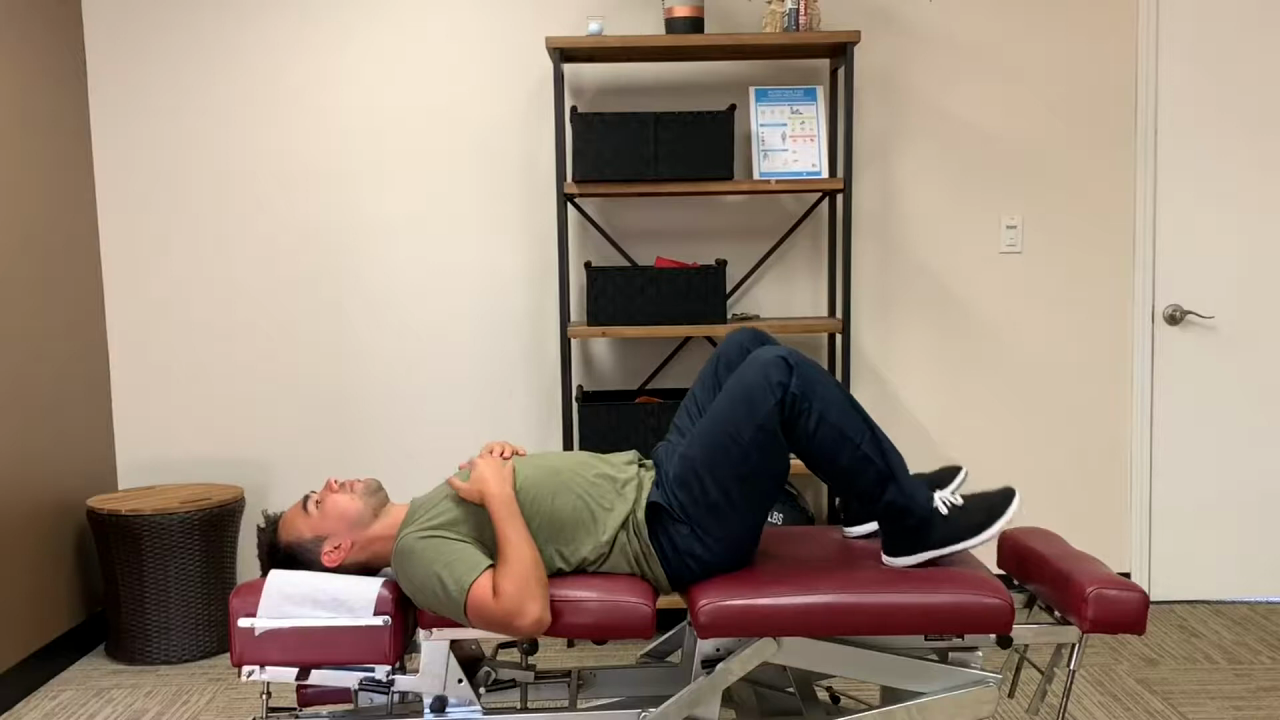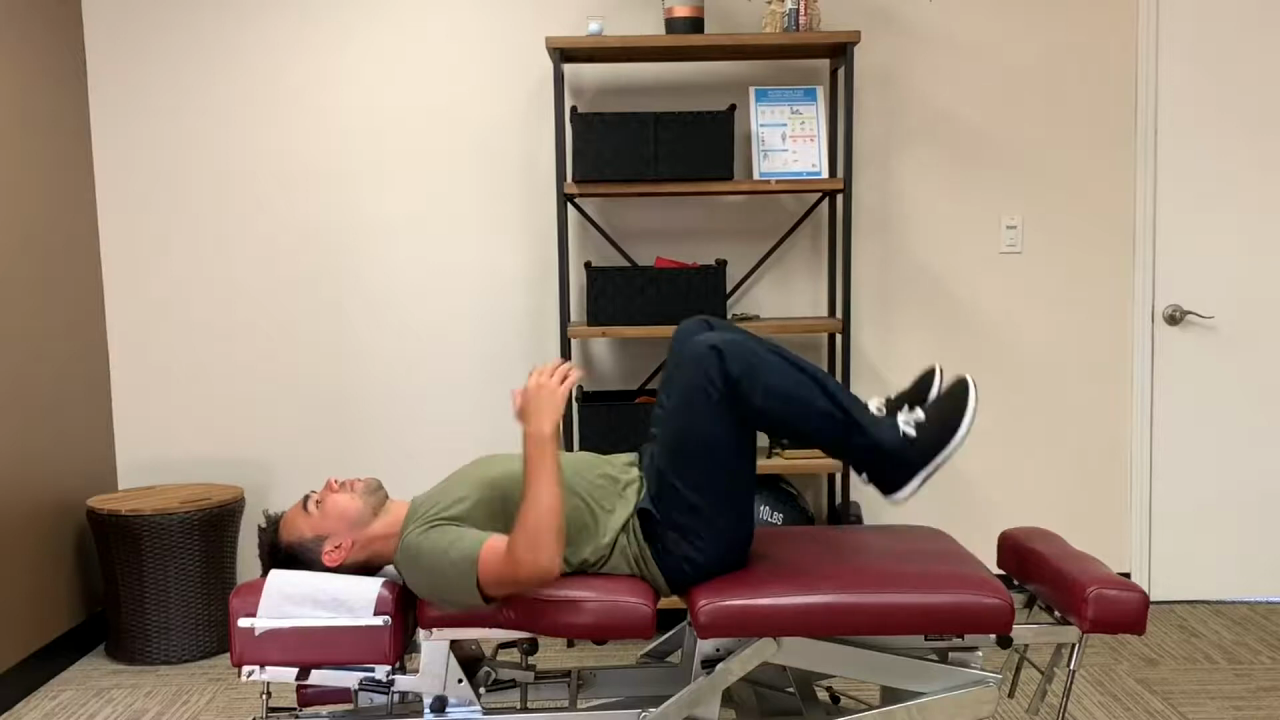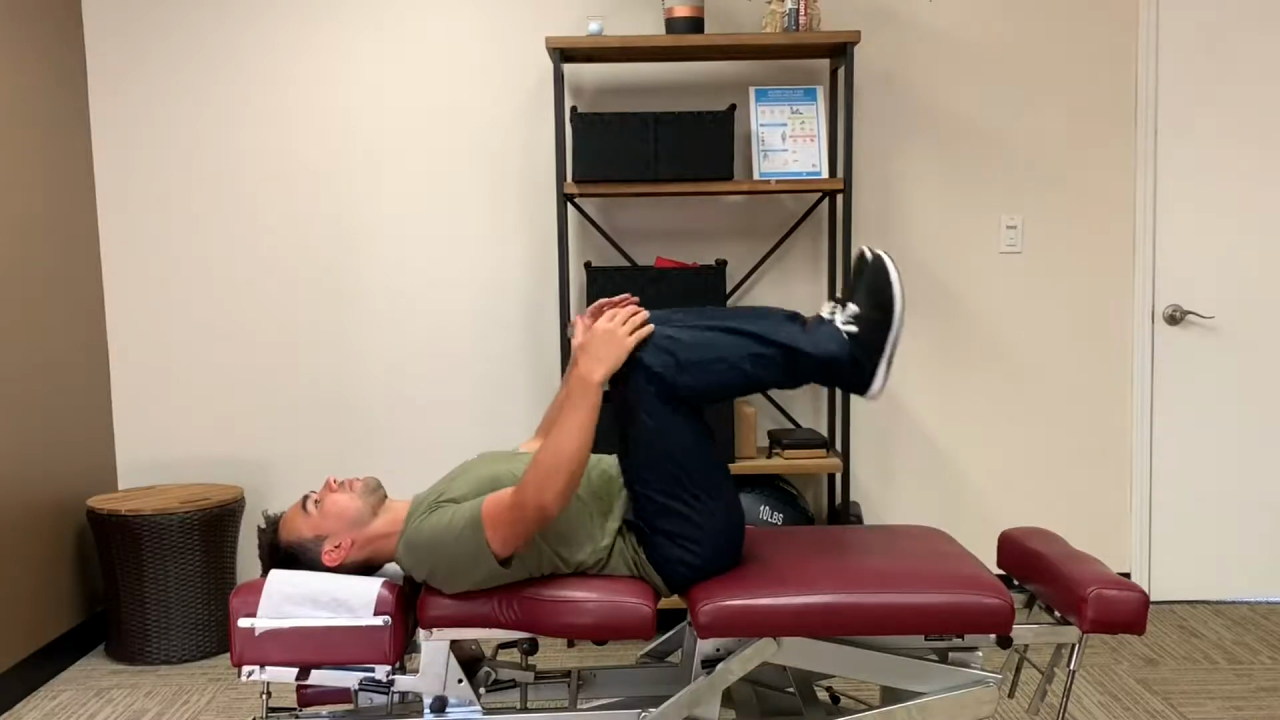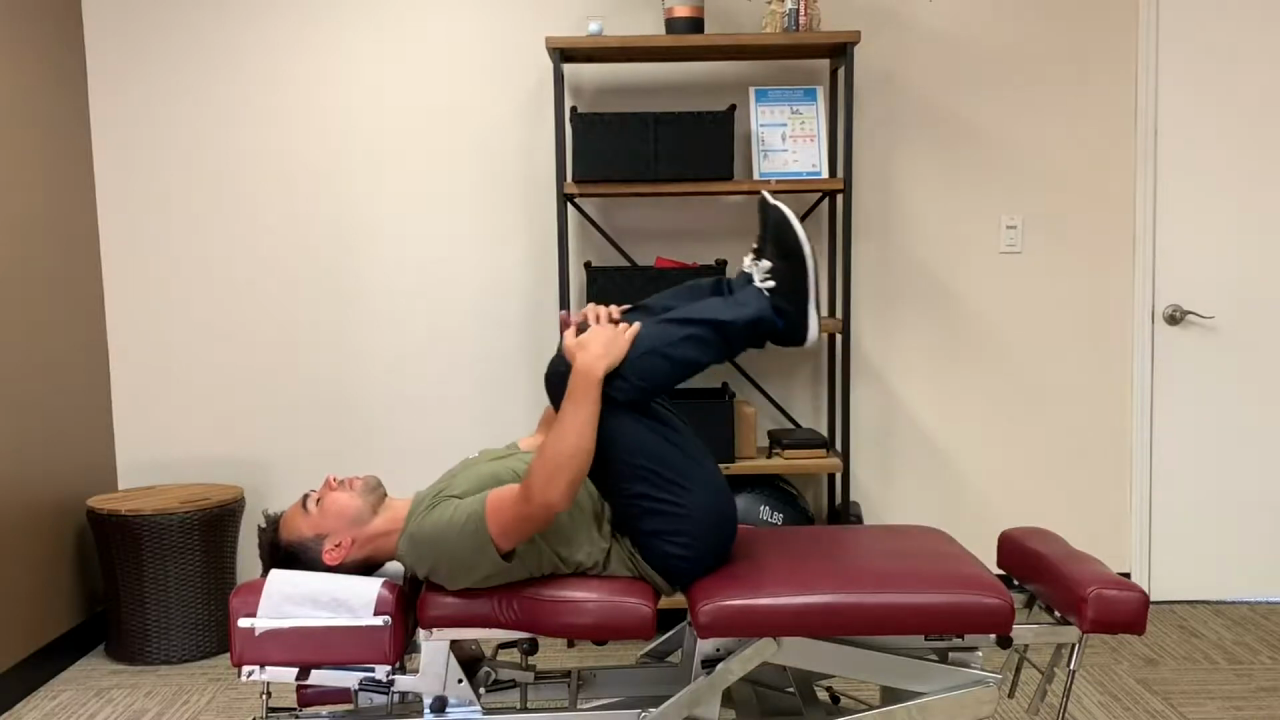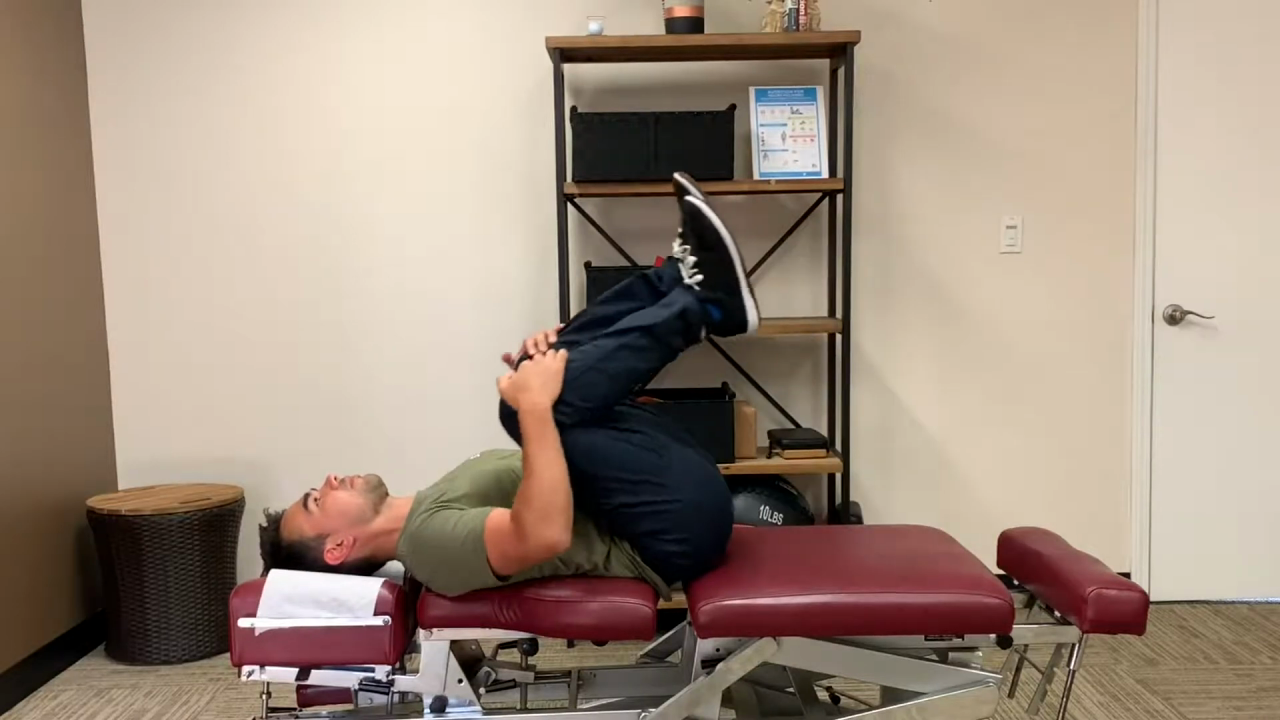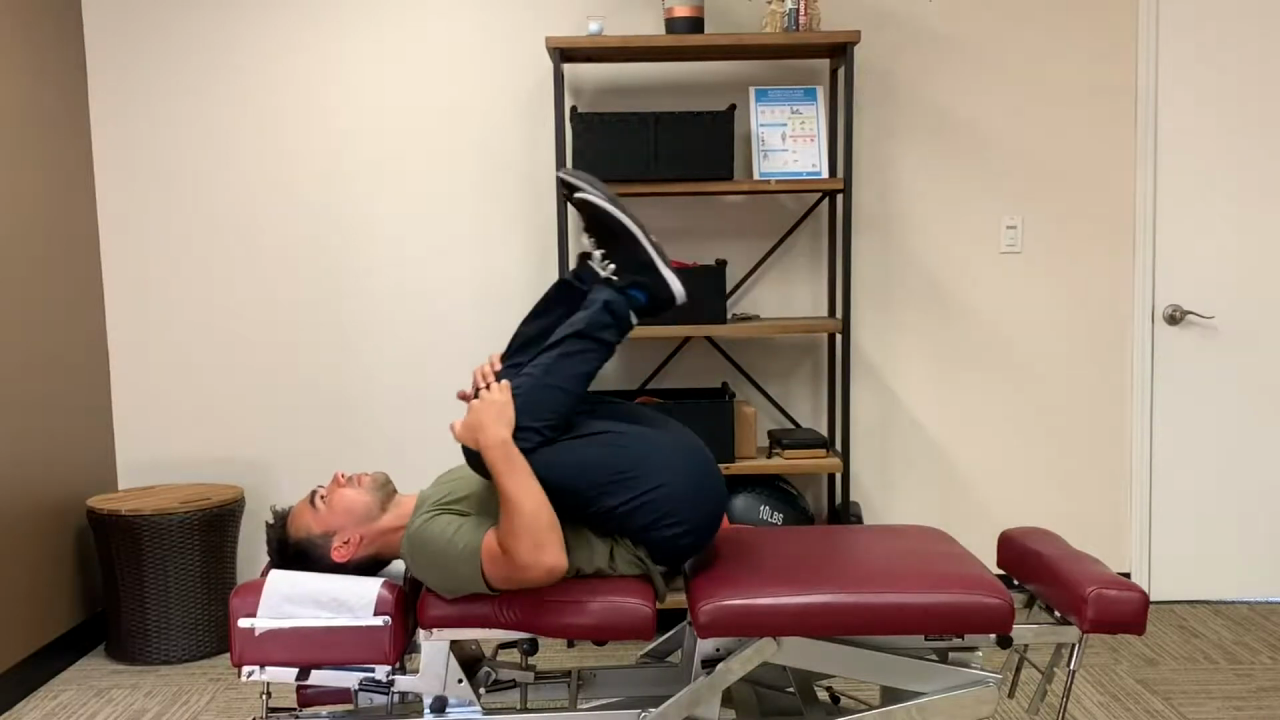
dt=0.3s
person 1, frame 1
left shoulder: (431, 513)
right shoulder: (419, 555)
right elbow: (526, 612)
left wrist: (494, 471)
right wrist: (498, 495)
left hip: (648, 482)
right hip: (676, 535)
left knee: (747, 346)
right knee: (777, 373)
left ankle: (883, 497)
right ankle: (913, 520)
person 1, frame 2
left shoulder: (431, 515)
right shoulder: (423, 555)
right elbow: (537, 564)
left wrist: (540, 430)
right wrist: (539, 428)
left hip: (641, 490)
right hip: (678, 542)
left knee: (700, 337)
right knee: (711, 357)
left ankle: (867, 429)
right ankle: (888, 453)
person 1, frame 3
left shoulder: (435, 505)
right shoulder: (430, 544)
left elbow: (541, 449)
right elbow: (543, 500)
left wrist: (584, 359)
right wrist: (590, 373)
left hip: (627, 493)
right hip: (679, 543)
left knee: (644, 338)
right knee: (651, 359)
left ankle: (824, 337)
right ankle: (842, 352)
person 1, frame 4
left shoulder: (437, 508)
right shoulder: (433, 540)
left elbow: (540, 443)
right elbow: (549, 496)
left wrist: (585, 353)
right wrist: (589, 370)
right hip: (683, 538)
left knee: (582, 360)
right knee: (577, 373)
left ankle: (755, 293)
right ankle: (769, 306)
person 1, frame 5
left shoulder: (435, 509)
right shoulder: (430, 542)
left elbow: (549, 459)
right elbow: (546, 534)
left wrist: (542, 375)
right wrist: (535, 407)
right hip: (679, 523)
left knee: (554, 372)
right knee: (528, 406)
left ankle: (689, 284)
right ankle: (701, 302)
person 1, frame 6
left shoulder: (436, 509)
right shoulder: (431, 542)
right elbow: (542, 558)
left wrist: (503, 392)
right wrist: (494, 439)
right hip: (674, 502)
left knee: (515, 387)
left ankle: (619, 281)
right ankle: (620, 288)
